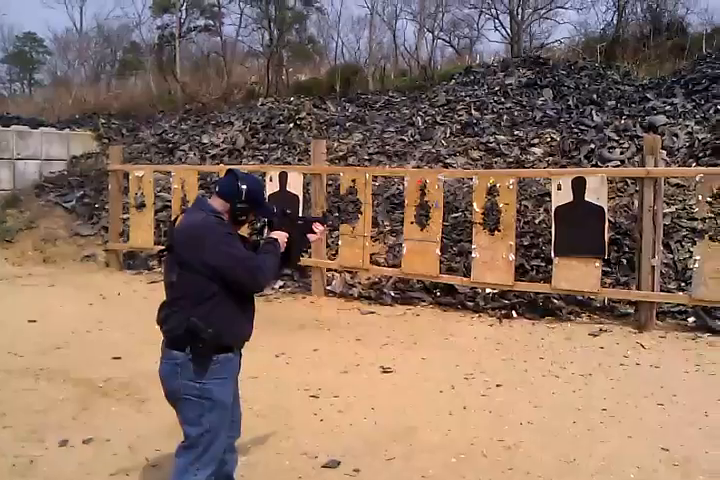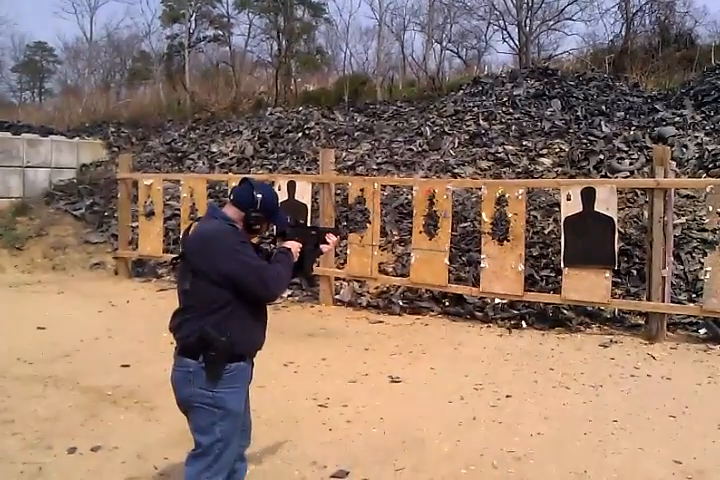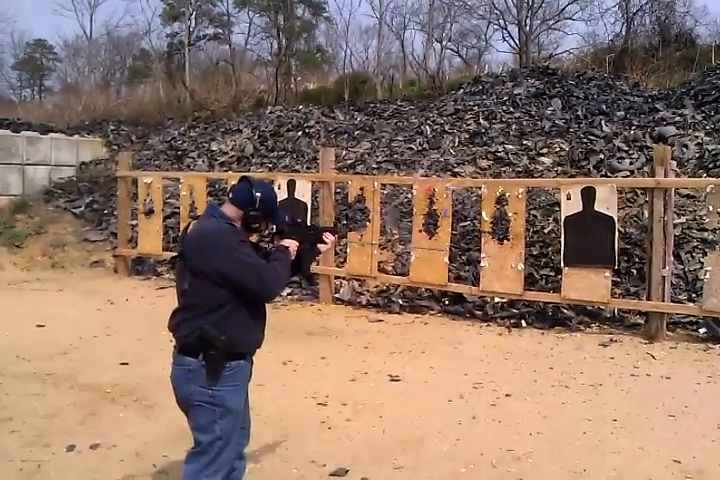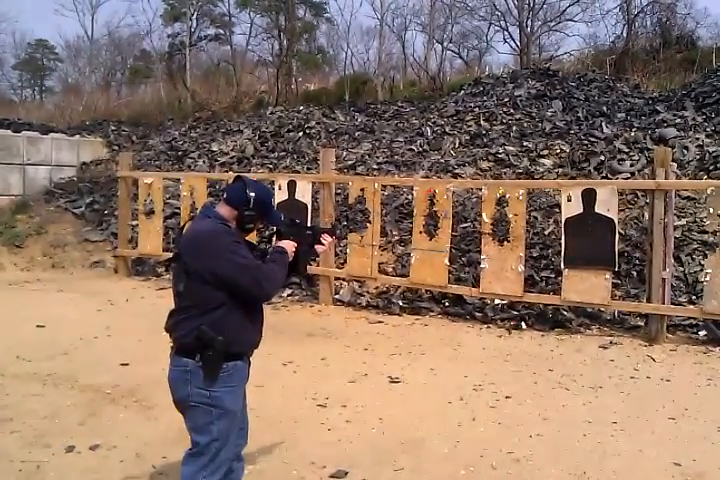
dt=1s
person 1, frame 1
left shoulder: (208, 224)
right shoulder: (205, 231)
left elbow: (247, 260)
right elbow: (255, 275)
right wrist: (273, 245)
left hip: (212, 357)
right hip: (199, 363)
left knee: (224, 437)
right knee: (203, 451)
person 1, frame 2
left shoulder: (221, 233)
right shoulder: (219, 239)
left elbow: (259, 269)
right elbow: (268, 284)
right wrist: (286, 254)
left hip: (223, 365)
right hip: (211, 372)
left knee: (234, 445)
person 1, frame 3
left shoulder: (221, 232)
right shoulder: (217, 237)
left elbow: (259, 267)
right elbow: (267, 283)
right wrist: (283, 252)
left hip: (223, 364)
right hip: (211, 370)
left knee: (232, 444)
person 1, frame 4
left shoulder: (218, 232)
right shoulder: (211, 238)
left elbow: (255, 268)
right elbow: (262, 284)
right wrist: (281, 254)
left hip: (221, 364)
right hip: (208, 371)
left knee: (230, 446)
